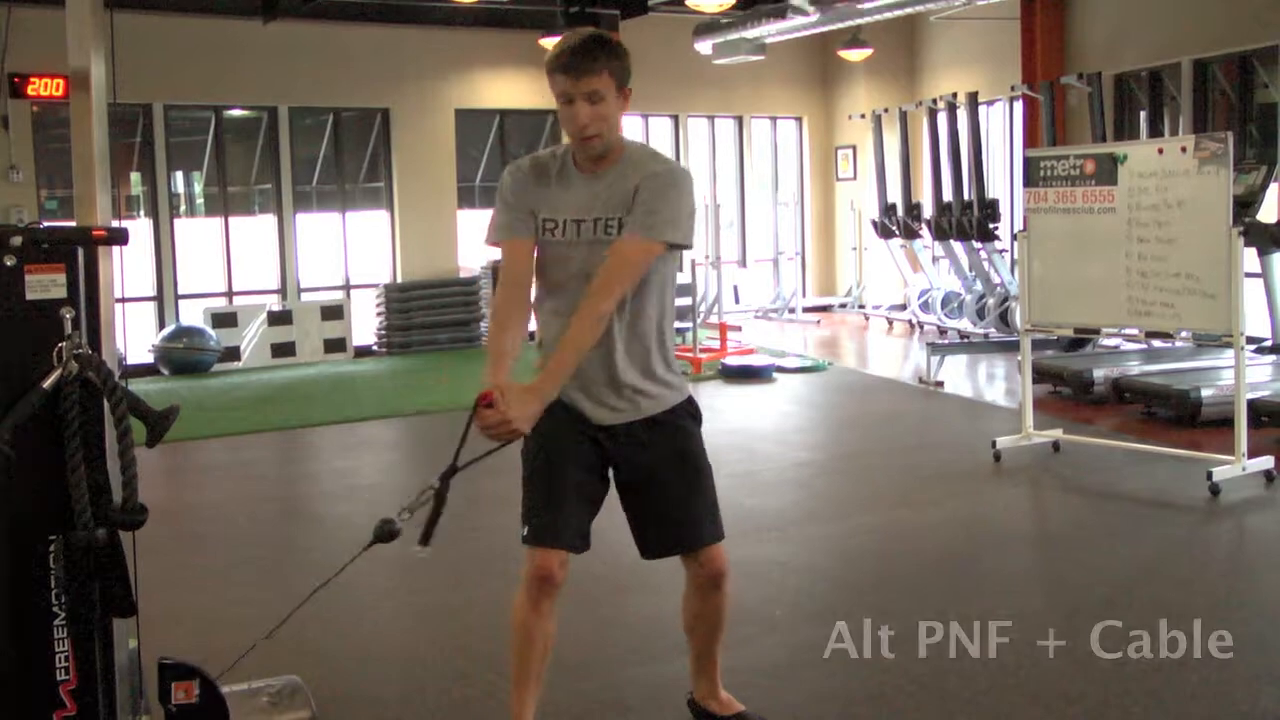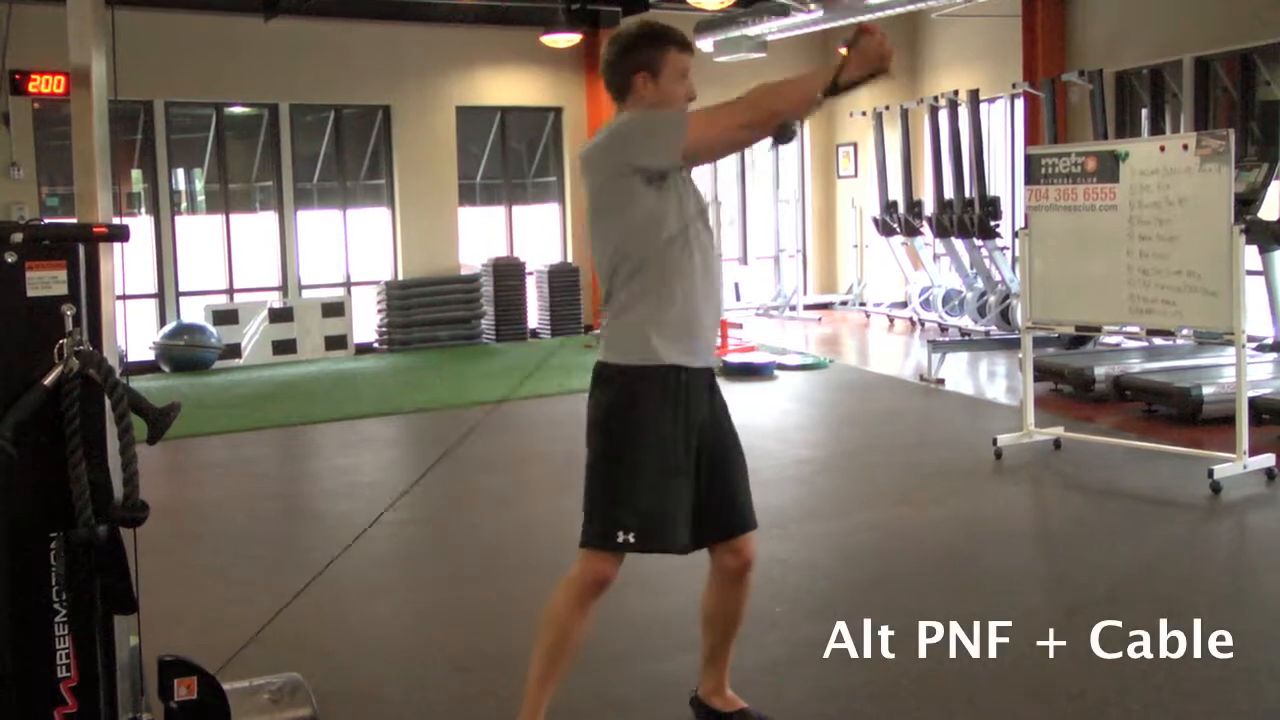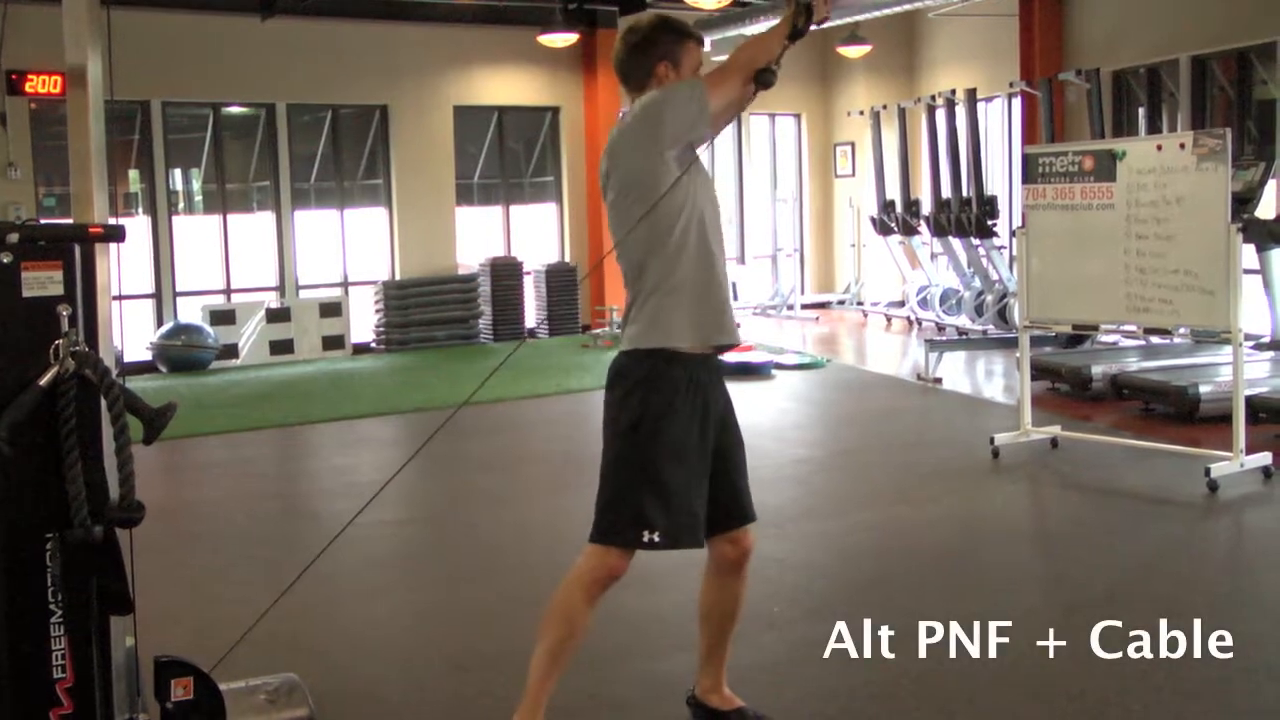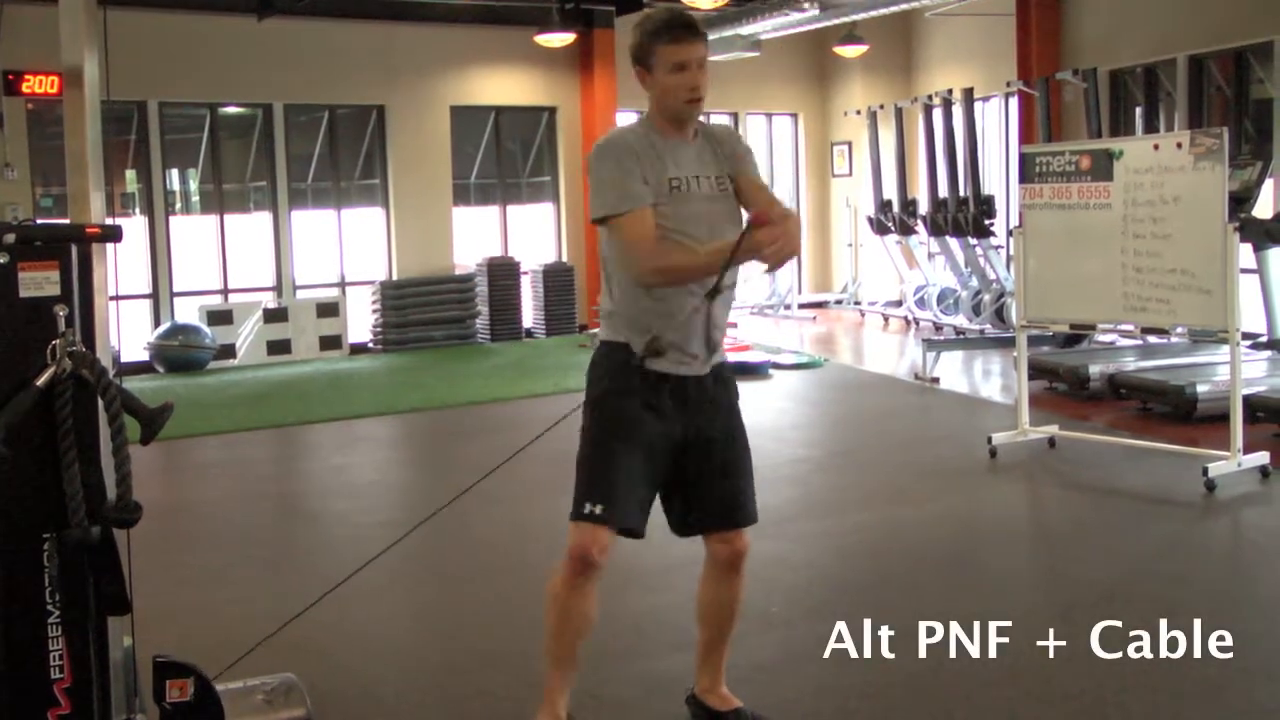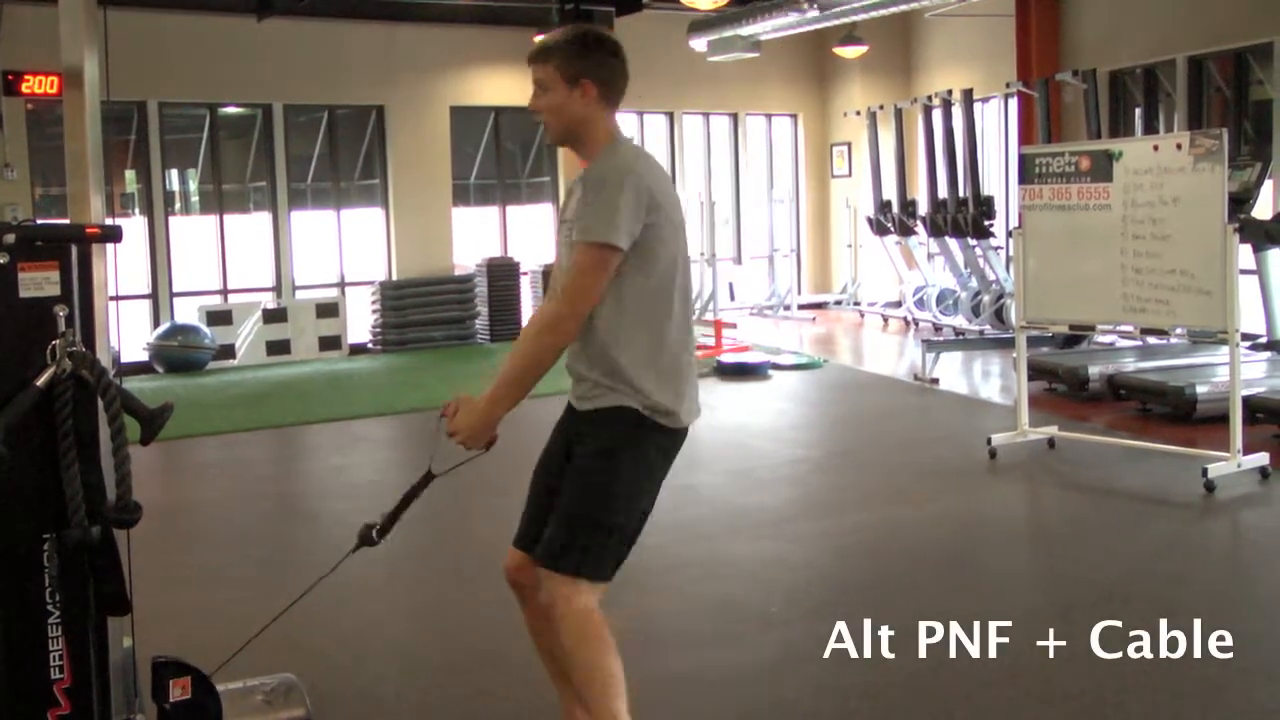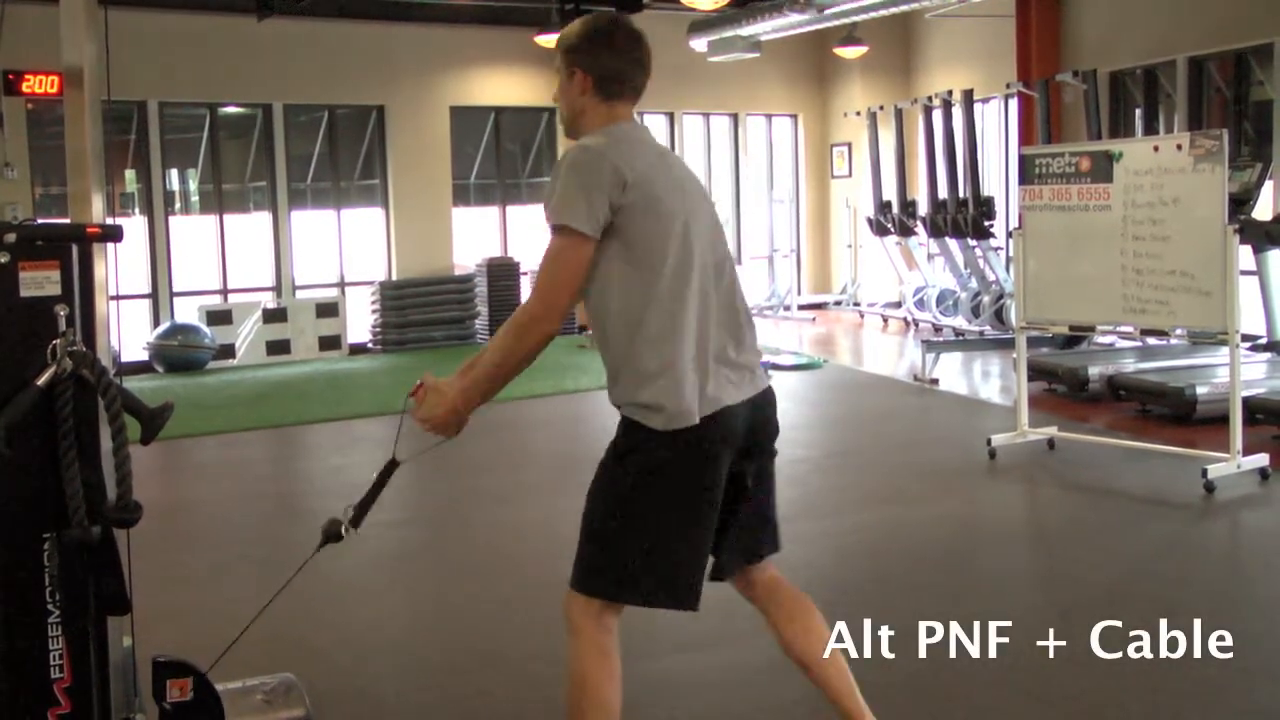
dt=0.5s
person 1, frame 1
left shoulder: (661, 182)
right shoulder: (526, 180)
left elbow: (605, 298)
right elbow: (513, 287)
left wrist: (539, 393)
right wrist: (500, 380)
left hip: (657, 406)
right hip: (566, 411)
left knee: (708, 566)
right knee: (545, 569)
person 1, frame 2
left shoulder: (669, 139)
right shoulder: (620, 145)
left elbow: (758, 123)
right elbow: (744, 112)
left wrist: (843, 71)
right wrist: (842, 67)
left hip: (696, 379)
right hip: (637, 385)
left knee: (736, 555)
right knee: (597, 567)
person 1, frame 3
left shoulder: (662, 137)
right shoulder: (648, 122)
left elbow: (736, 95)
right elbow: (741, 66)
left hip: (700, 371)
right hip: (657, 373)
left knee: (734, 545)
right knee: (607, 559)
person 1, frame 4
left shoulder: (726, 145)
right shoulder: (618, 154)
left elbow: (768, 208)
right elbow: (649, 262)
left wrist: (781, 227)
right wrist: (737, 250)
left hip: (707, 373)
right hip: (634, 371)
left knee: (730, 545)
right knee: (587, 547)
person 1, frame 5
left shoulder: (617, 176)
right shoulder: (600, 177)
left elbow: (568, 318)
right elbow: (557, 312)
left wrist: (490, 408)
right wrist: (490, 398)
left hip: (636, 414)
right hip: (601, 407)
left knee: (566, 588)
right knee: (526, 570)
person 1, frame 6
left shoulder: (592, 160)
right shoulder: (661, 160)
left elbow: (547, 311)
right elbow: (596, 299)
left wrist: (462, 396)
right wrist: (476, 372)
left hip: (673, 420)
right hip: (746, 402)
left knee: (590, 608)
right knee: (756, 573)
